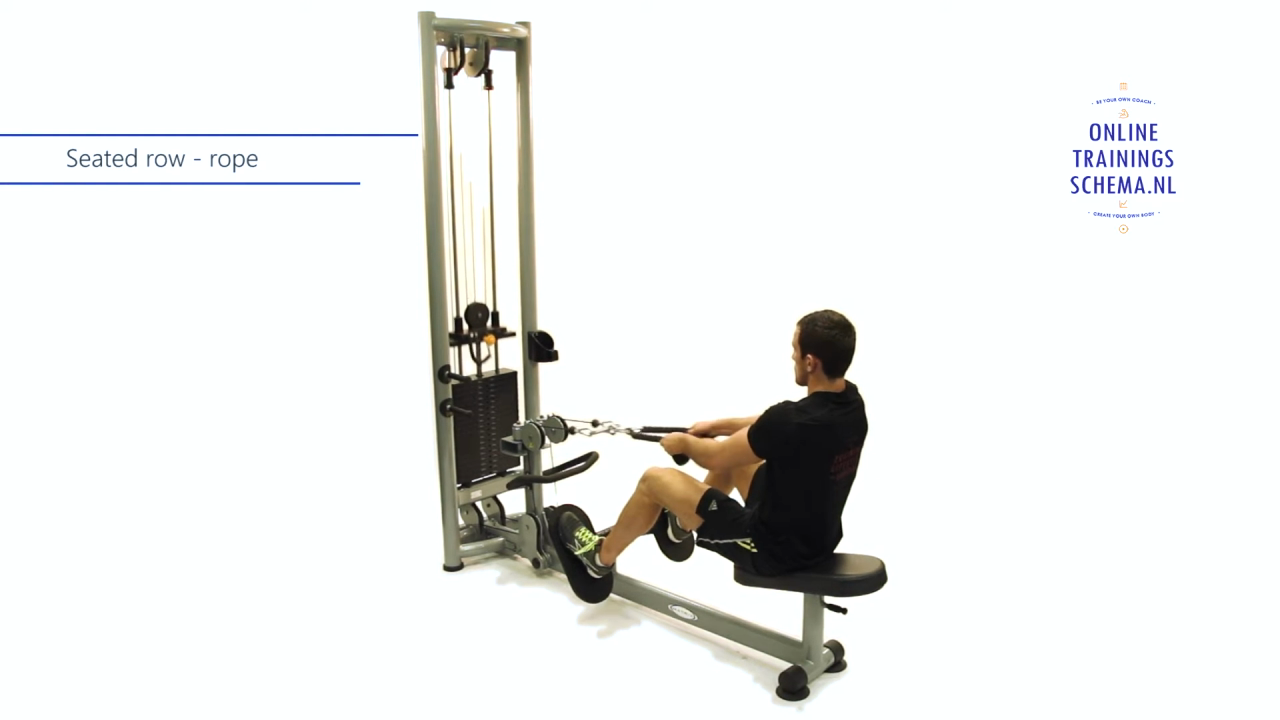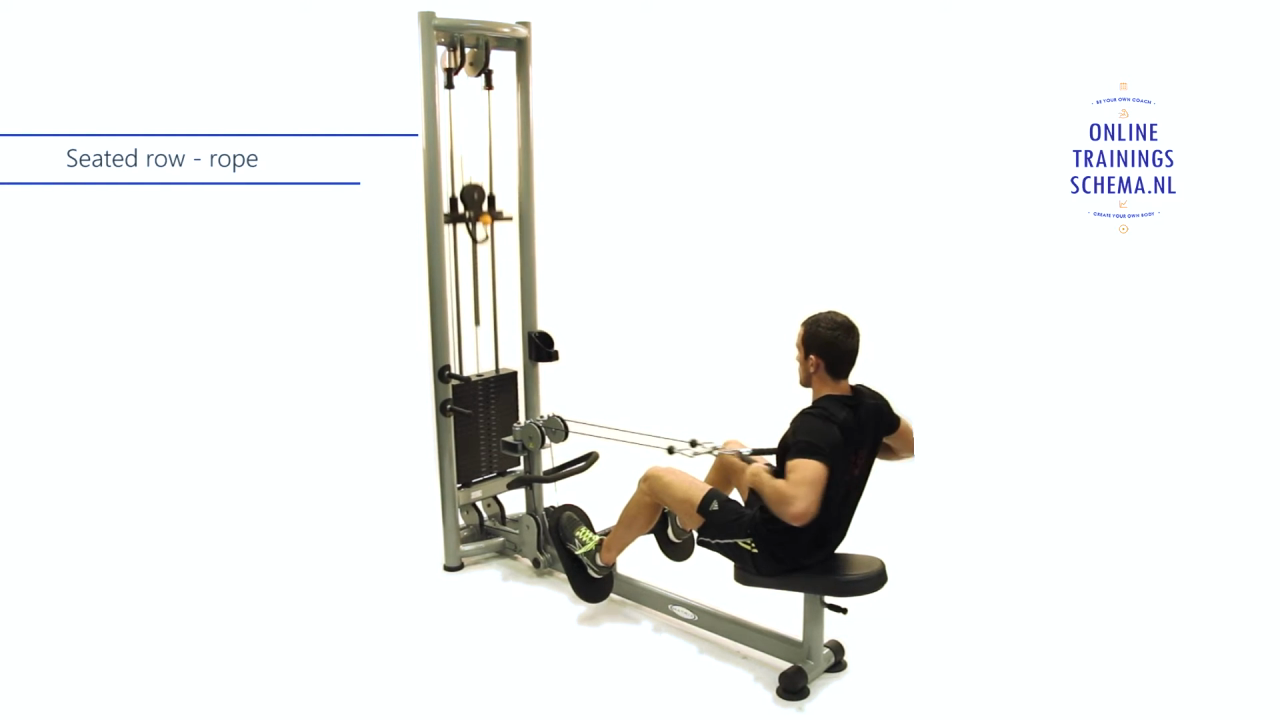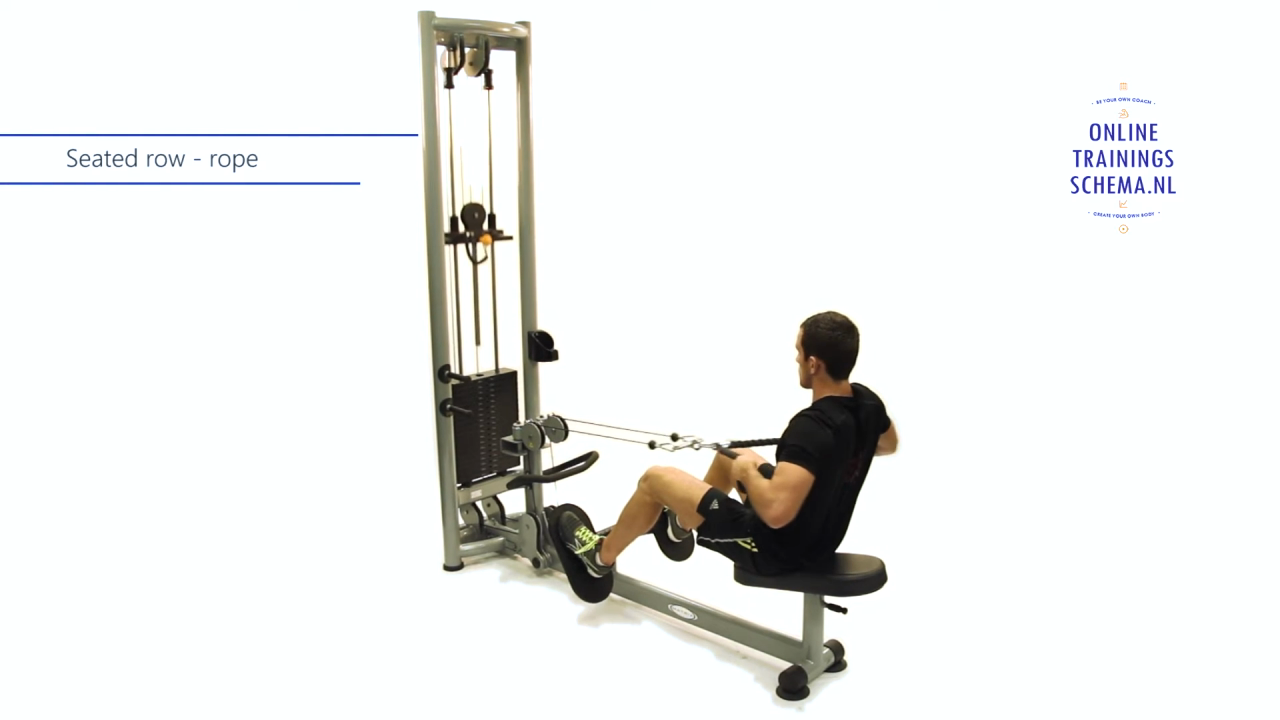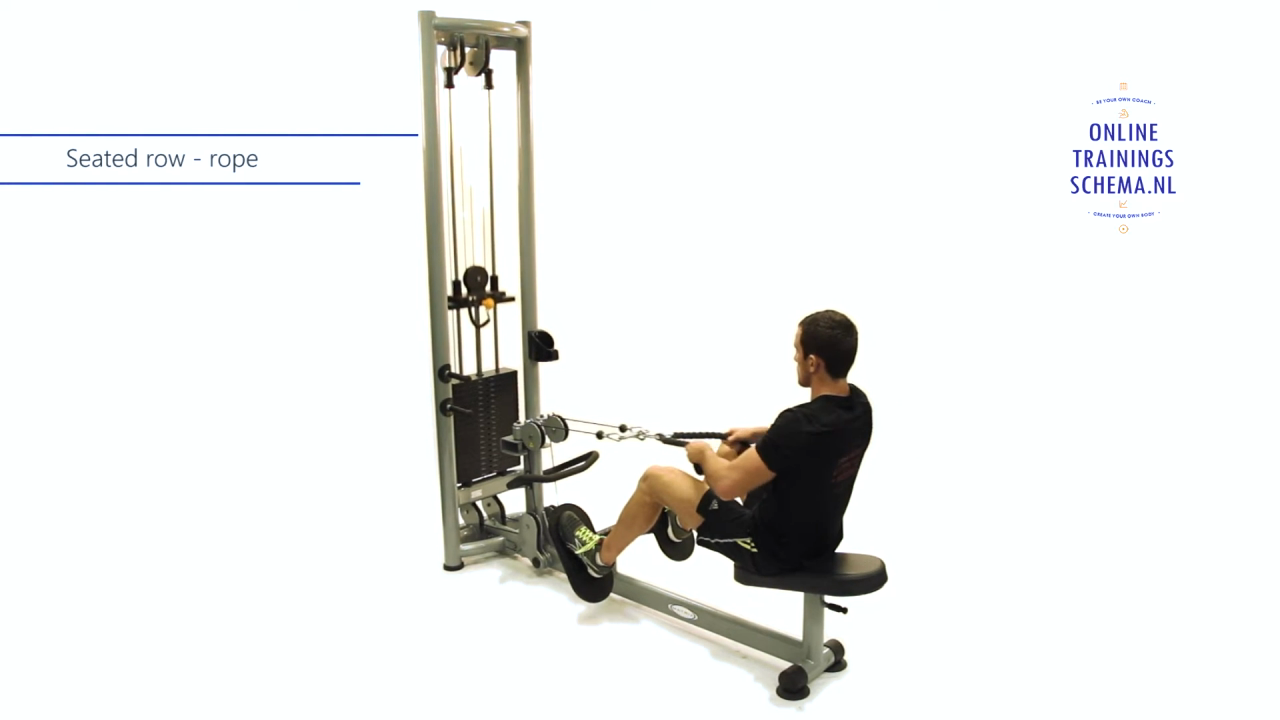
dt=0.5s
person 1, frame 1
left shoulder: (794, 420)
right shoulder: (851, 401)
left elbow: (714, 459)
left wrist: (683, 442)
right wrist: (716, 425)
left hip: (772, 547)
right hip: (817, 538)
left knee: (654, 479)
right knee: (732, 449)
left ankle: (601, 556)
right ankle: (682, 521)
person 1, frame 2
left shoulder: (816, 424)
right shoulder: (871, 405)
left elbow: (797, 508)
right elbow: (907, 447)
left wrist: (759, 478)
left hip: (774, 546)
right hip: (820, 539)
left knee: (655, 479)
right knee: (732, 450)
left ankle: (602, 556)
right ankle: (683, 521)
person 1, frame 3
left shoulder: (813, 426)
right shoulder: (868, 403)
left elbow: (775, 511)
right elbow: (890, 444)
left wrist: (748, 472)
left hip: (775, 548)
right hip: (820, 537)
left knee: (655, 479)
right knee: (729, 453)
left ankle: (601, 556)
right ankle: (683, 521)
person 1, frame 4
left shoulder: (802, 423)
right shoulder: (858, 405)
left elbow: (726, 485)
left wrist: (702, 453)
right wrist: (760, 434)
left hip: (772, 547)
right hip: (819, 539)
left knee: (654, 479)
right knee: (731, 451)
left ankle: (601, 556)
right ankle: (681, 521)
